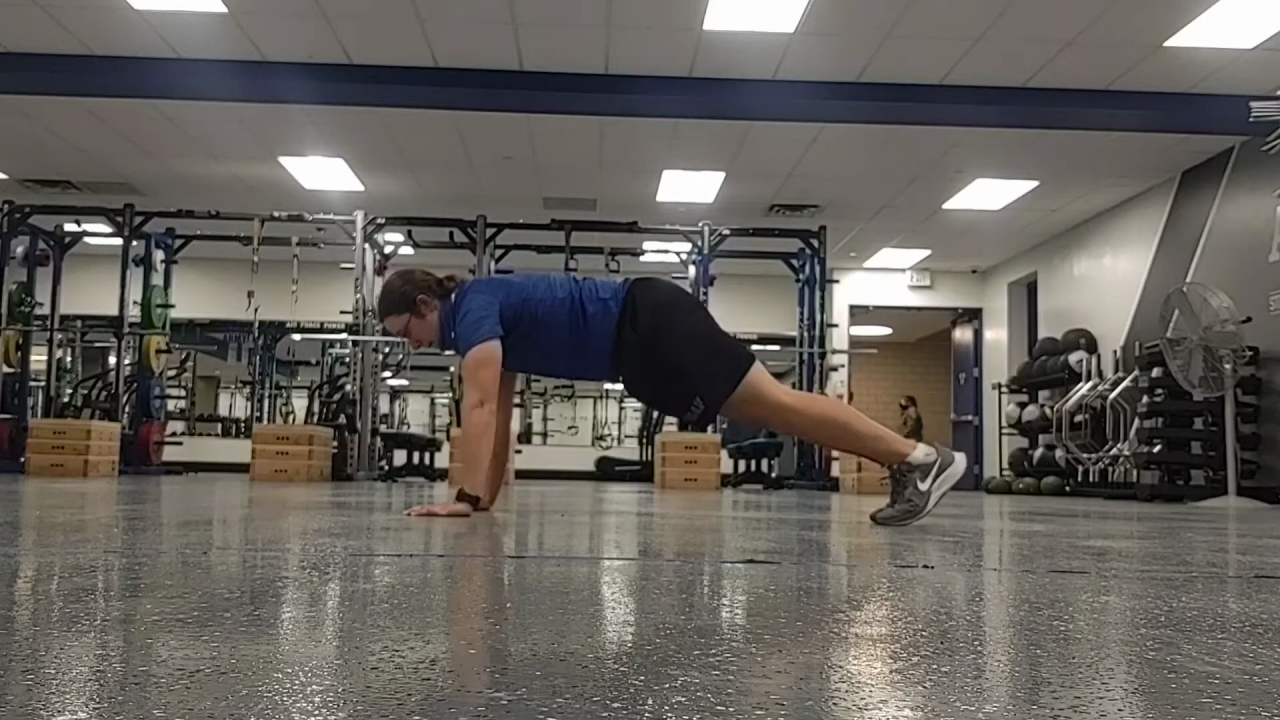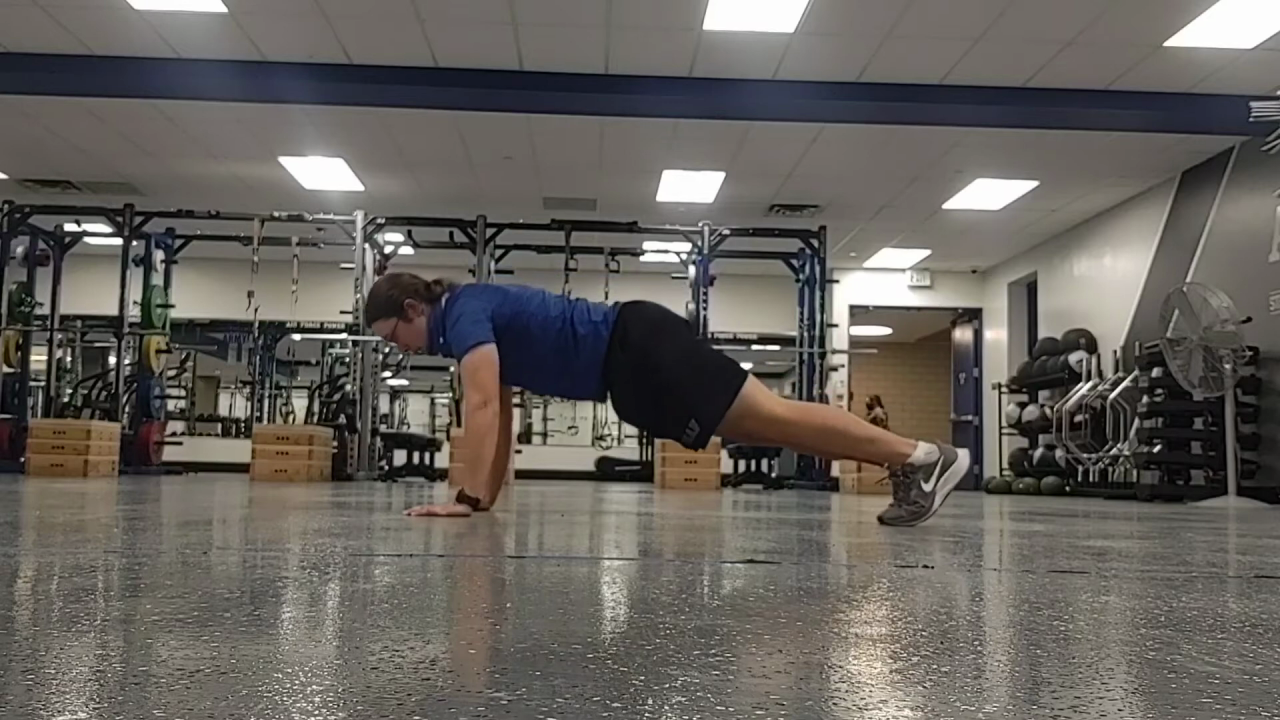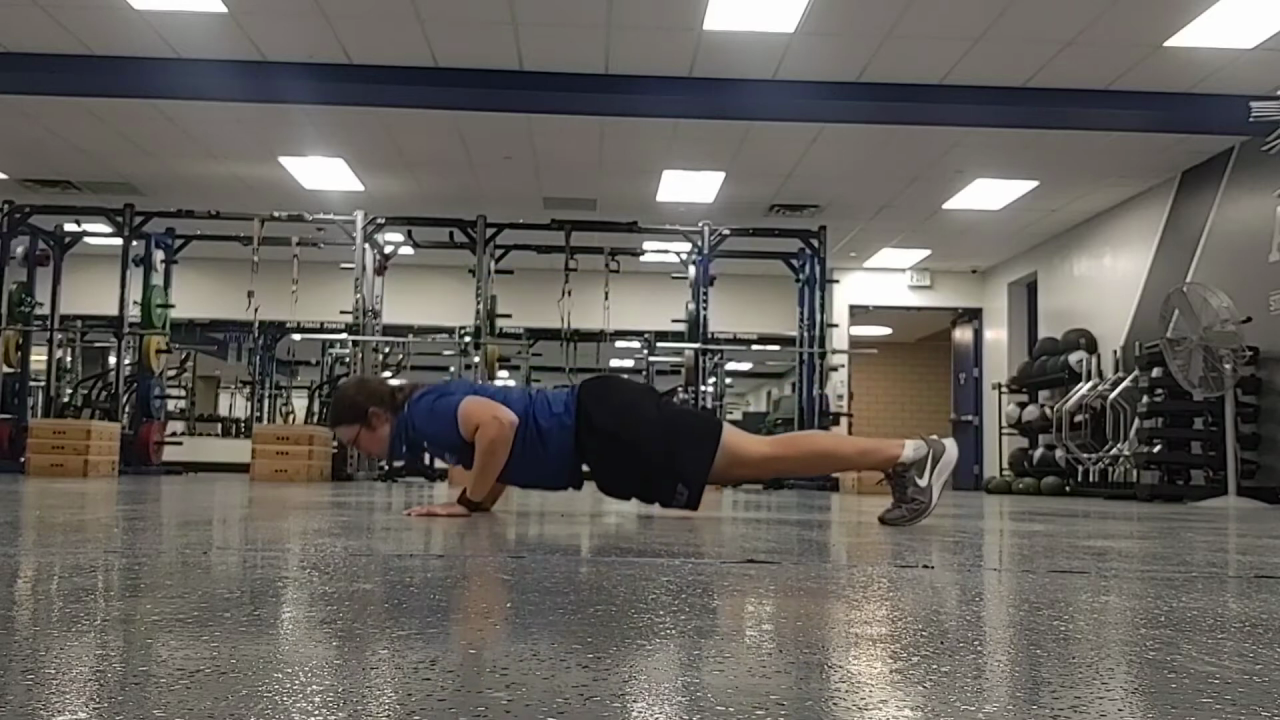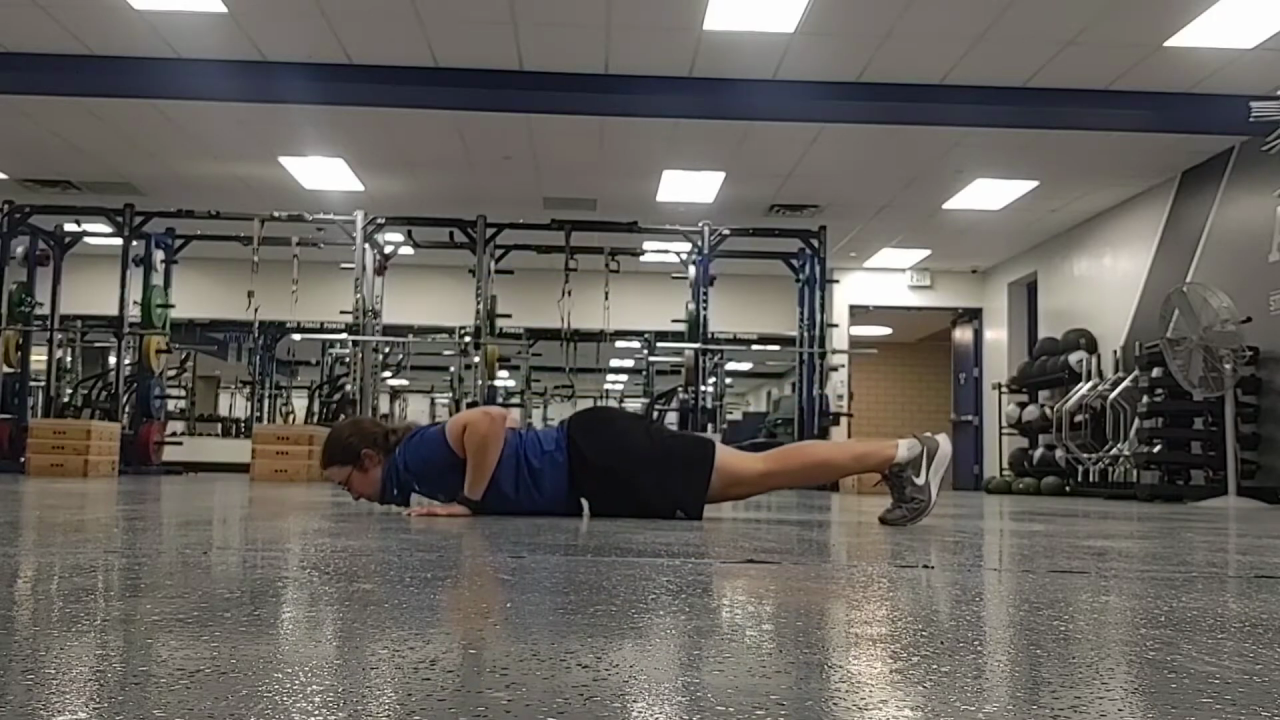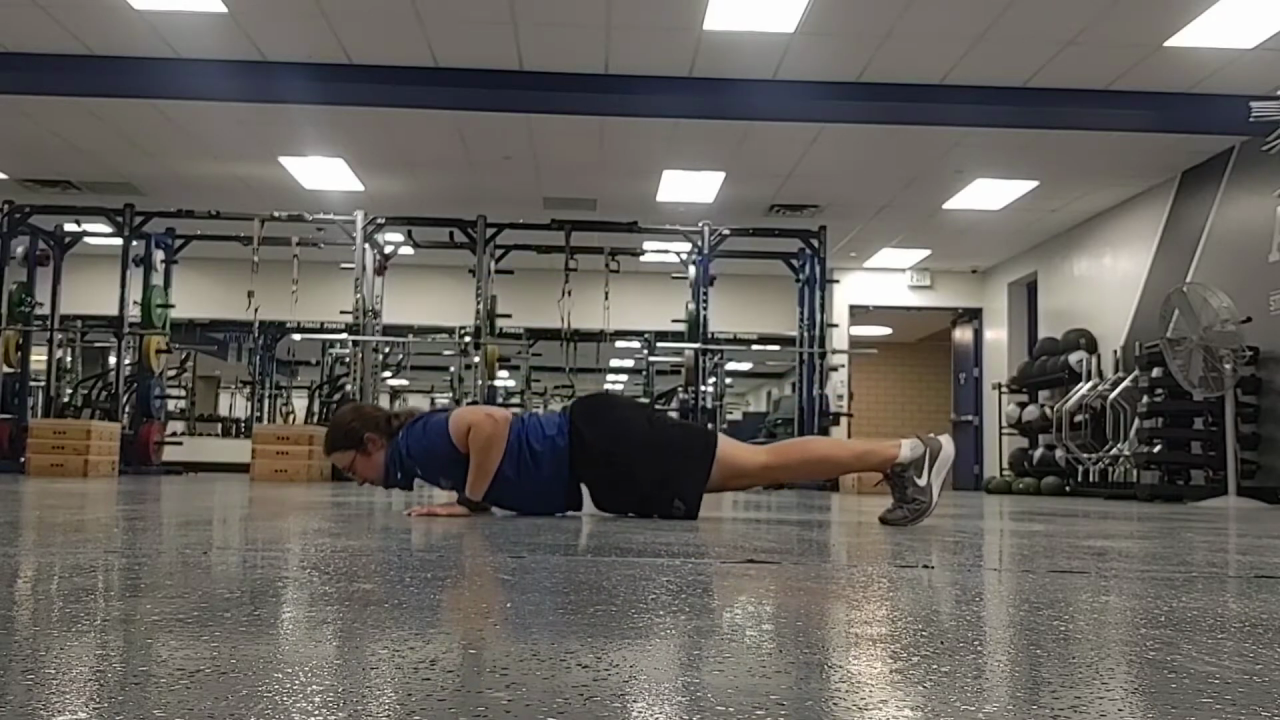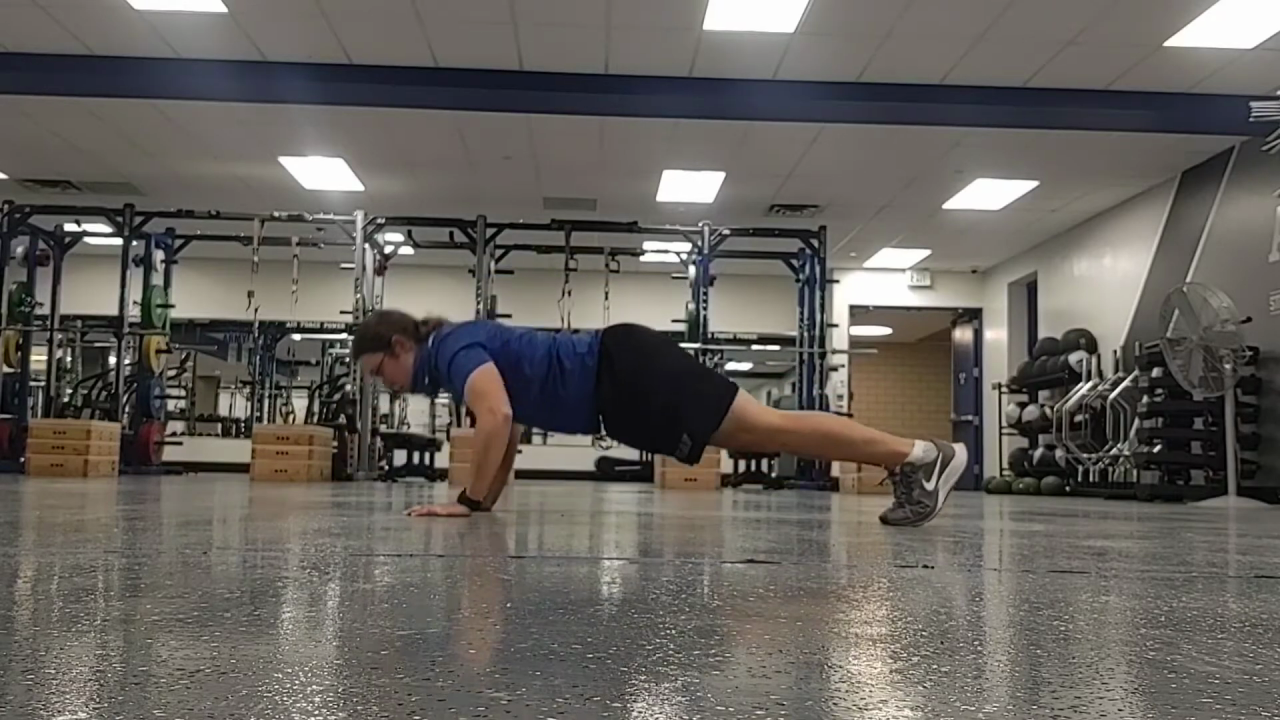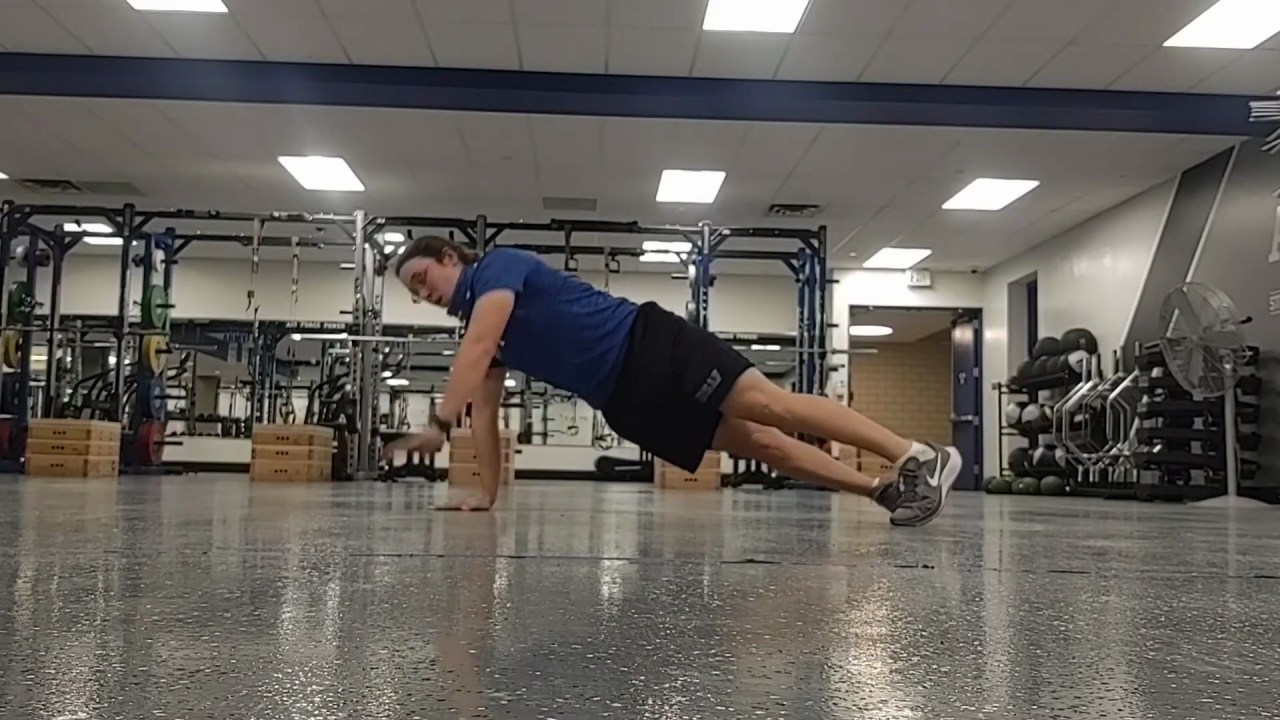
dt=0.4s
person 1, frame 1
left shoulder: (473, 307)
right shoulder: (486, 315)
left elbow: (477, 405)
right elbow: (499, 412)
left wrist: (465, 497)
right wrist: (487, 497)
left hip: (649, 323)
right hip: (641, 339)
left knee: (775, 404)
right knee: (768, 412)
left ankle: (921, 458)
right ankle: (913, 460)
person 1, frame 2
left shoulder: (463, 313)
right shoulder: (471, 315)
left elbow: (482, 408)
right elbow: (499, 413)
left wrist: (468, 498)
right wrist: (487, 496)
left hip: (638, 348)
right hip: (630, 362)
left knee: (770, 416)
right knee: (765, 427)
left ankle: (922, 456)
right ankle: (912, 462)
person 1, frame 3
left shoulder: (426, 411)
right shoulder: (434, 407)
left elbow: (500, 424)
left wrist: (468, 502)
right wrist: (477, 498)
left hip: (606, 423)
right hip: (598, 426)
left knee: (756, 455)
right knee: (752, 457)
left ankle: (913, 455)
right ankle: (905, 457)
person 1, frame 4
left shoulder: (415, 456)
right shoulder: (420, 457)
left elbow: (488, 419)
left wrist: (469, 501)
right wrist: (473, 500)
left hip: (596, 457)
right hip: (589, 456)
left knee: (757, 471)
right knee: (752, 471)
left ankle: (908, 453)
right ankle: (902, 455)
person 1, frame 5
left shoulder: (417, 441)
right shoulder: (423, 440)
left elbow: (491, 421)
left wrist: (468, 500)
right wrist: (475, 499)
left hip: (597, 442)
right hip: (589, 448)
left knee: (756, 464)
right knee: (754, 463)
left ankle: (909, 453)
right ankle: (902, 456)
person 1, frame 6
left shoulder: (451, 349)
right shoulder: (458, 353)
left elbow: (497, 417)
right elbow: (508, 430)
left wrist: (469, 500)
right wrist: (488, 498)
left hip: (626, 369)
right hip: (618, 391)
left knee: (766, 427)
right knee: (760, 438)
left ankle: (920, 455)
right ankle: (908, 460)
person 1, frame 7
left shoulder: (499, 266)
right shoulder: (479, 320)
left elbow: (477, 345)
right elbow: (486, 410)
left wrist: (439, 424)
right wrist: (487, 492)
left hip: (650, 344)
right hip: (627, 399)
left knee: (770, 406)
right knee: (756, 443)
left ankle: (918, 456)
right ankle: (886, 488)
